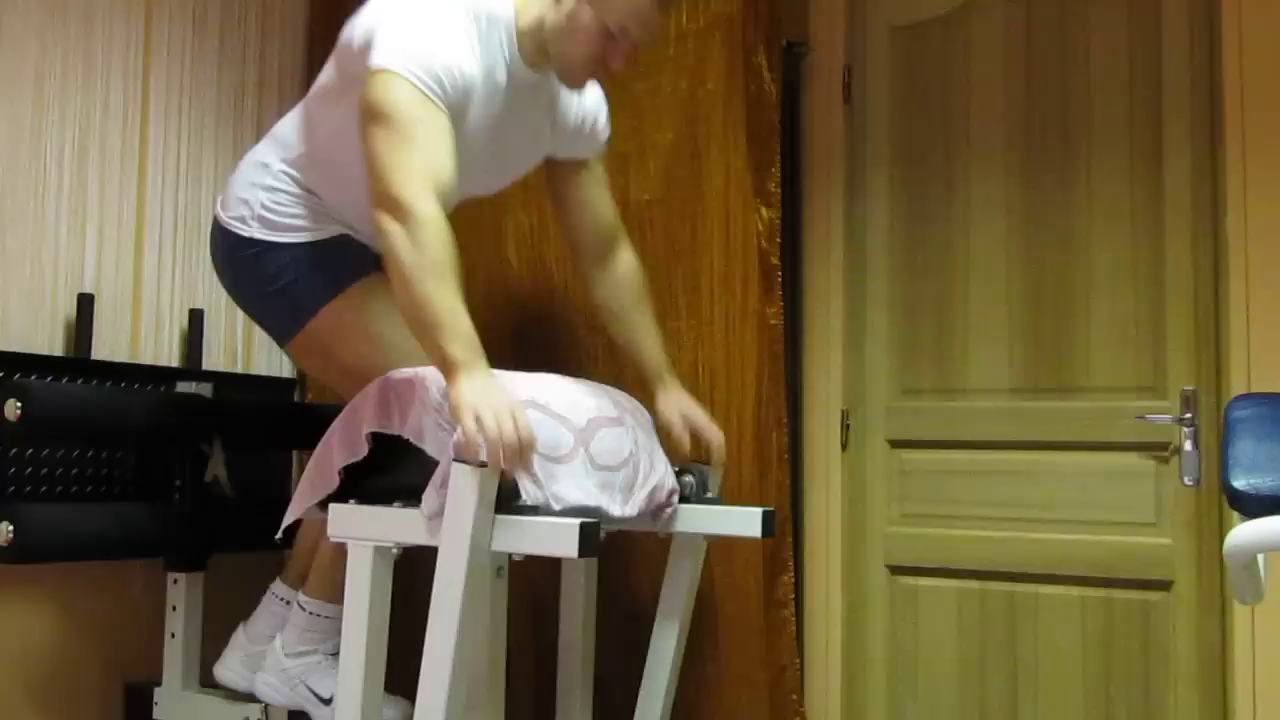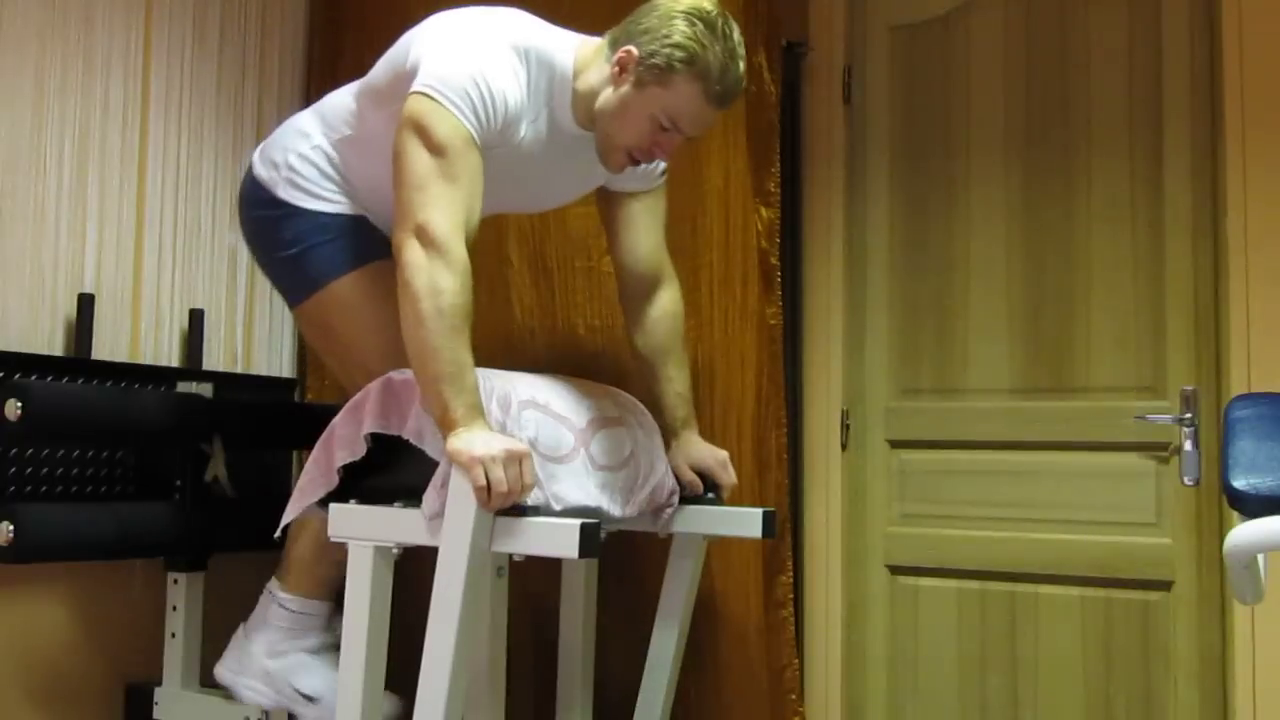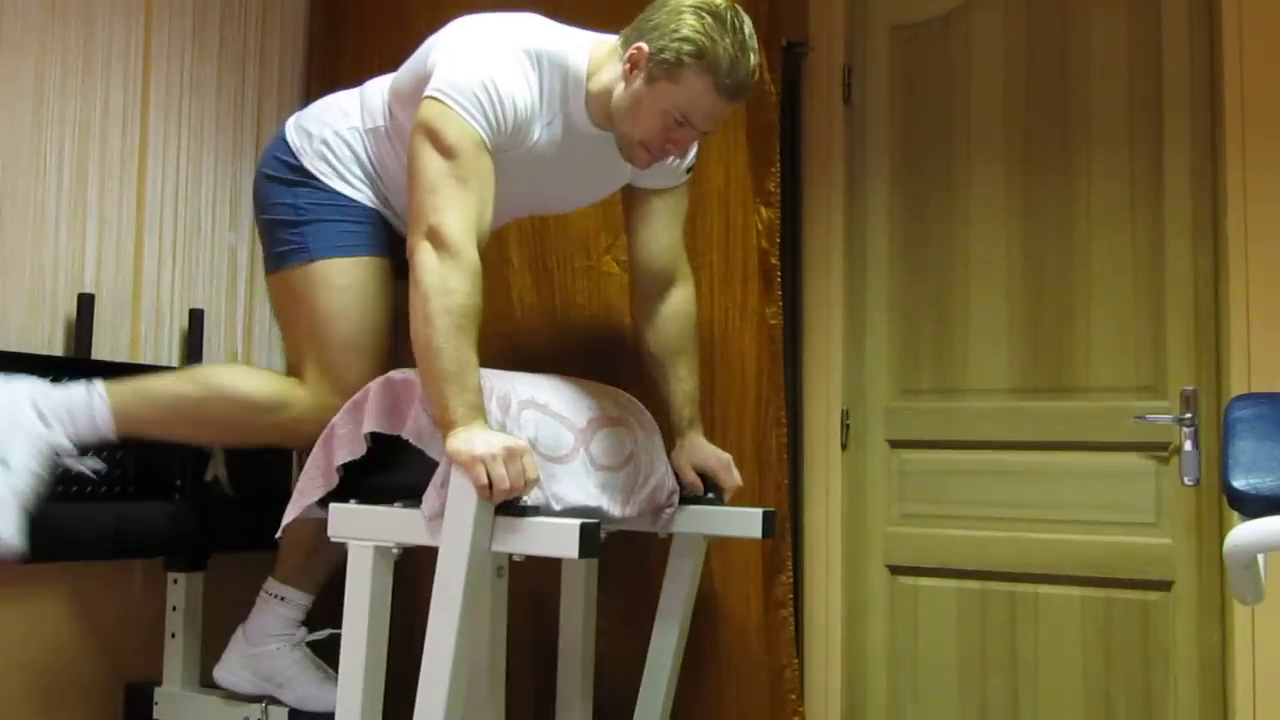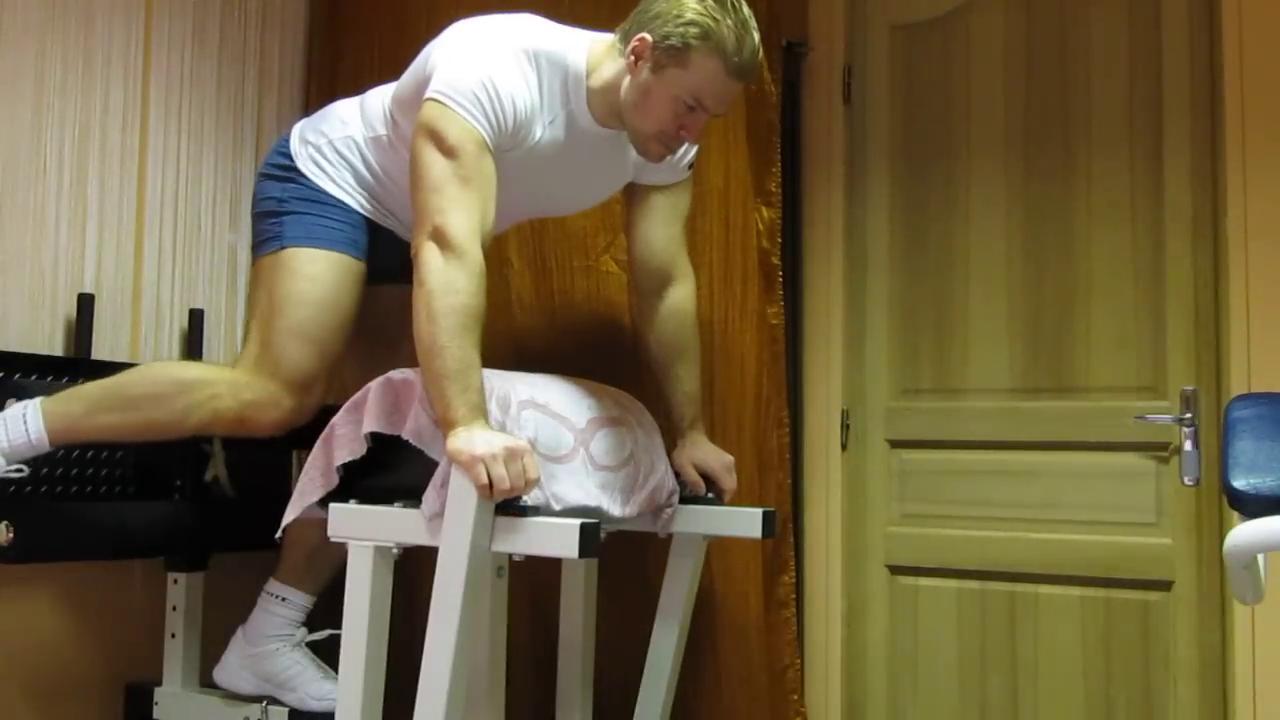
dt=0.4s
person 1, frame 1
left shoulder: (577, 103)
left elbow: (606, 250)
right elbow: (405, 208)
left wrist: (663, 386)
right wrist: (468, 373)
left hip: (350, 239)
right hip: (276, 230)
left ankle: (265, 642)
right ankle: (301, 654)
person 1, frame 2
left shoulder: (644, 132)
right shoulder: (481, 64)
left elbow: (648, 289)
right elbow: (427, 244)
left wrist: (680, 432)
right wrist: (462, 426)
left hip: (379, 206)
right hip: (303, 194)
right knee: (412, 407)
left ankle: (275, 637)
right ankle: (283, 644)
person 1, frame 3
left shoulder: (662, 135)
right shoulder: (494, 67)
left elbow: (665, 286)
right elbow: (444, 246)
left wrist: (687, 431)
right wrist: (463, 425)
left hip: (400, 214)
right hip: (327, 173)
right knee: (333, 401)
left ankle: (265, 643)
person 1, frame 4
left shoulder: (663, 138)
right shoulder: (495, 67)
left elbow: (665, 285)
right elbow: (448, 246)
left wrist: (689, 431)
right wrist: (465, 425)
left hip: (407, 229)
right hip: (331, 179)
right knee: (272, 396)
left ankle: (266, 642)
